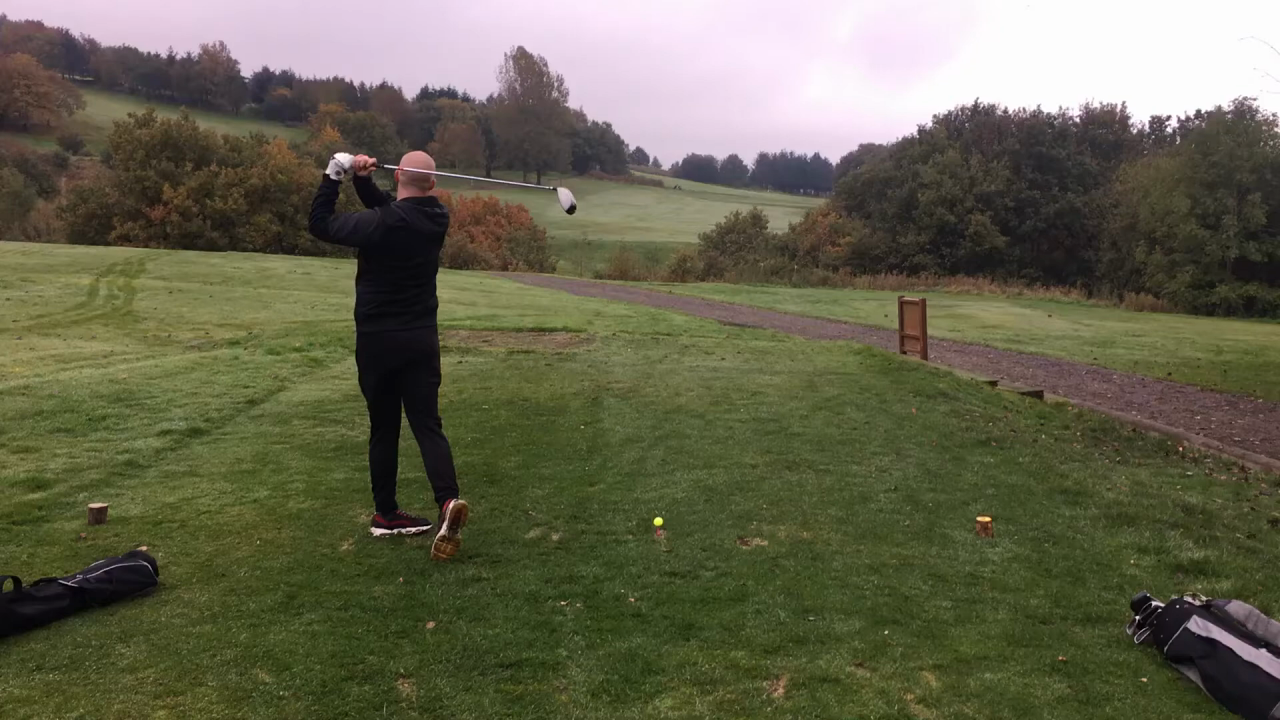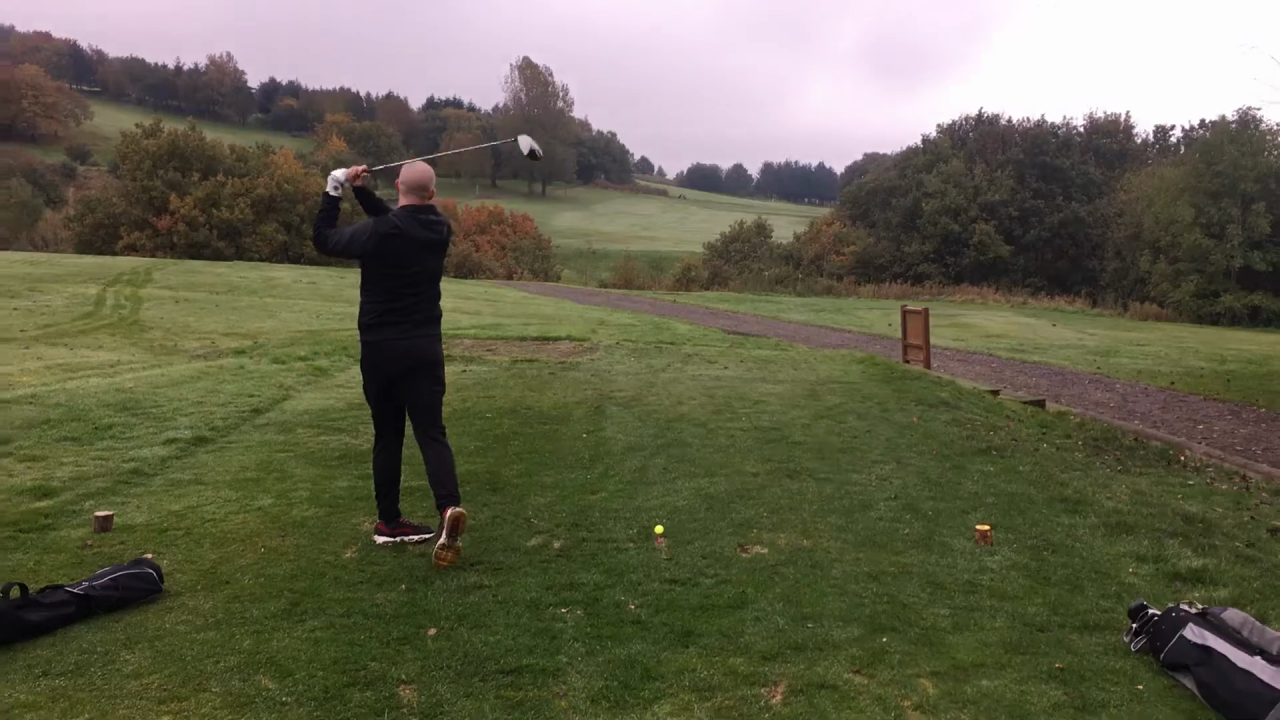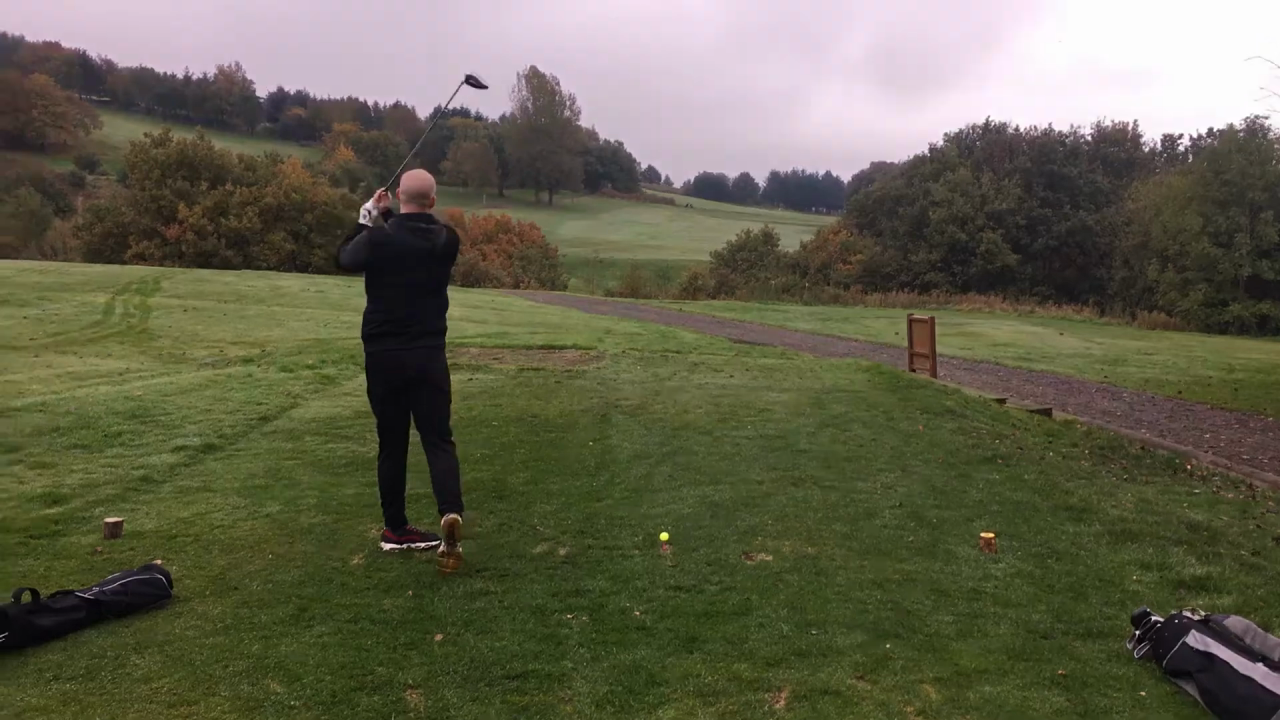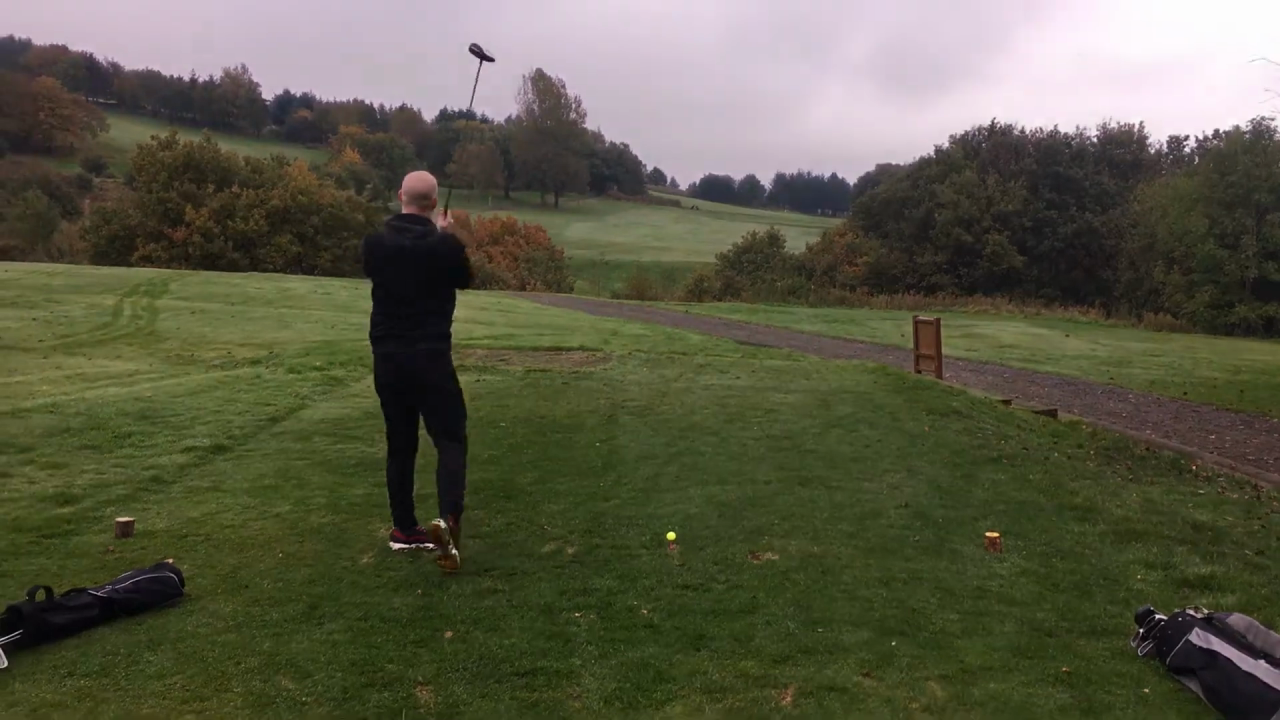
dt=0.2s
person 1, frame 1
left shoulder: (382, 224)
right shoulder: (436, 220)
left elbow: (320, 225)
left wrist: (335, 172)
right wrist: (360, 178)
left hip: (377, 339)
right hip: (421, 338)
left knee: (383, 427)
right knee: (427, 424)
left ankle: (386, 513)
right ankle: (448, 500)
person 1, frame 2
left shoulder: (378, 232)
right shoulder: (441, 229)
left elbow: (324, 241)
left wrist: (335, 188)
right wrist: (362, 192)
left hip: (381, 347)
right hip: (425, 346)
left knee: (387, 435)
right knee: (431, 432)
left ankle: (389, 521)
right ankle: (449, 506)
person 1, frame 3
left shoulder: (378, 240)
right shoulder: (446, 239)
left elbow: (343, 260)
left wrist: (368, 216)
right wrist: (385, 219)
left hip: (382, 356)
right hip: (426, 356)
left knee: (391, 444)
right knee: (438, 440)
left ankle: (395, 528)
right ankle: (451, 513)
person 1, frame 4
left shoulder: (375, 244)
right shoulder: (443, 245)
right elbow: (463, 279)
left hip: (387, 357)
right hip: (428, 357)
left knee: (400, 444)
right knee: (451, 437)
left ankle: (404, 527)
right ankle: (447, 517)
